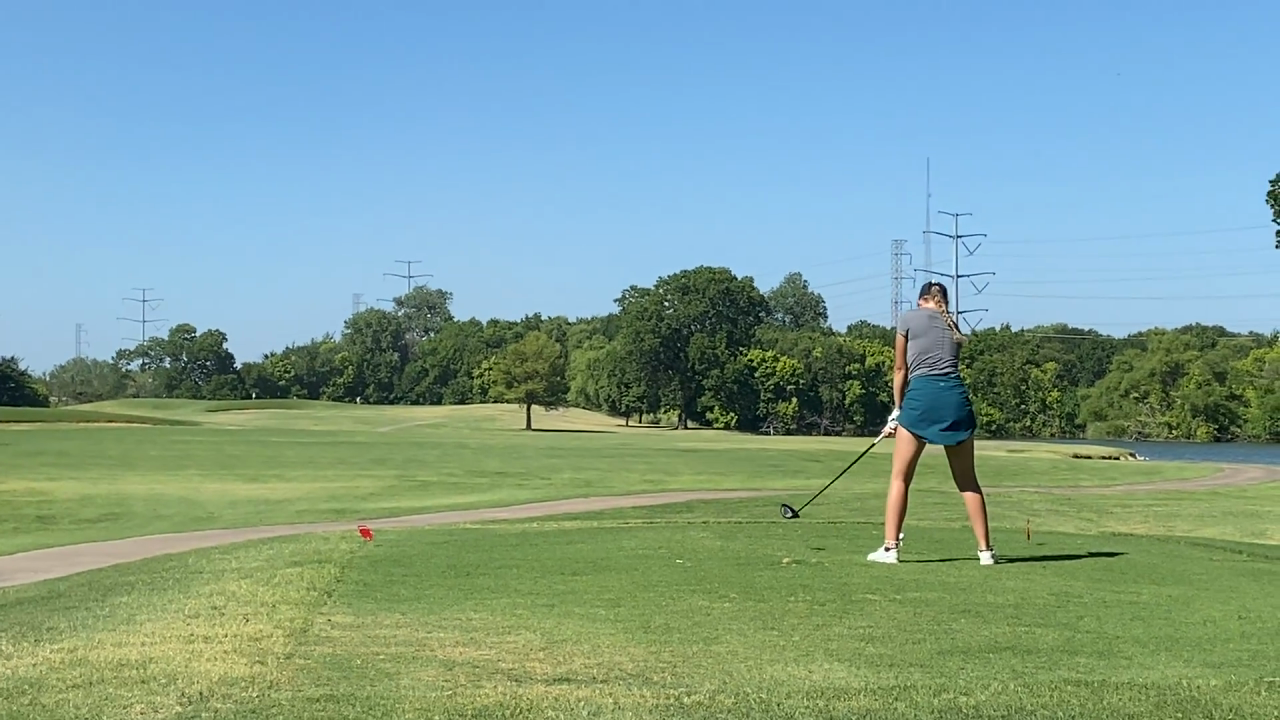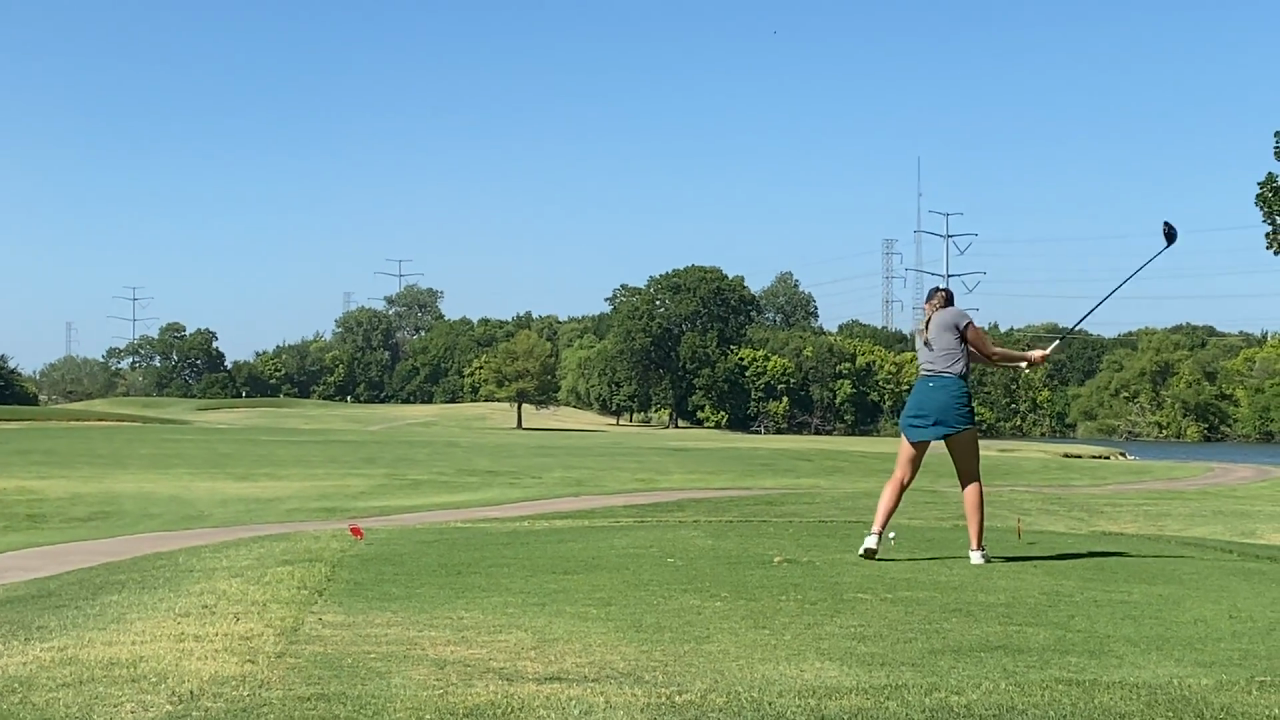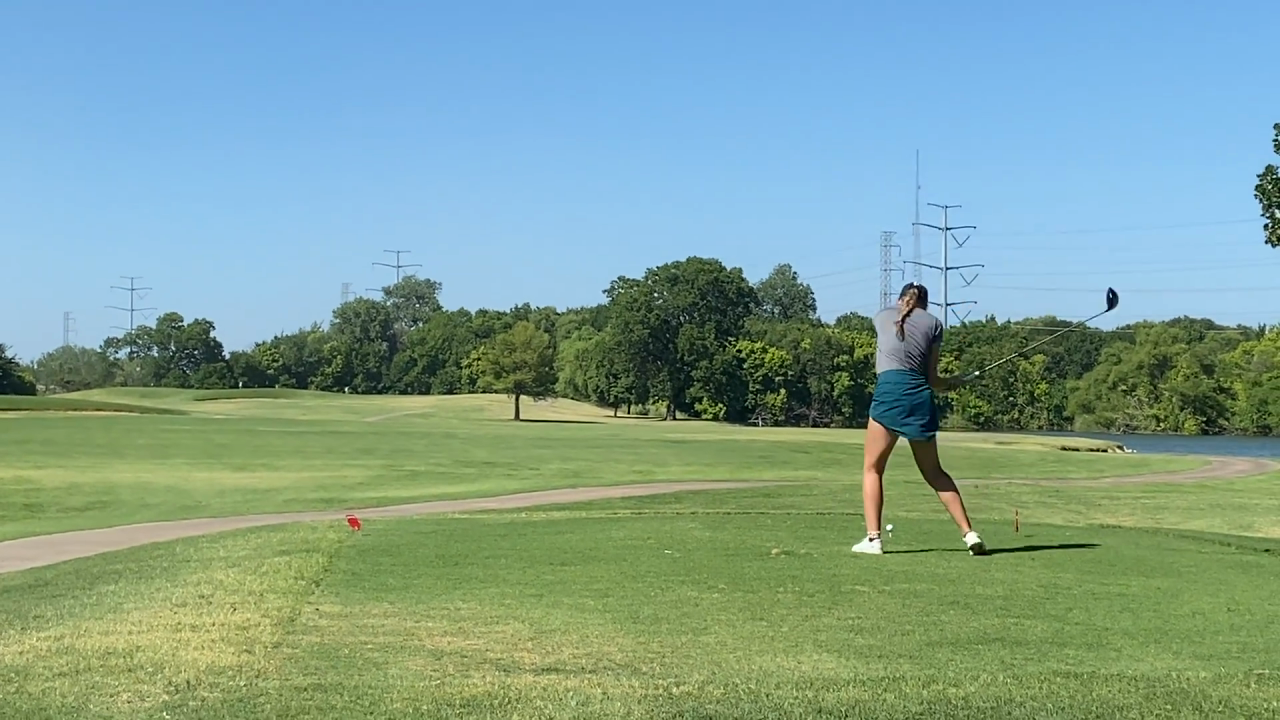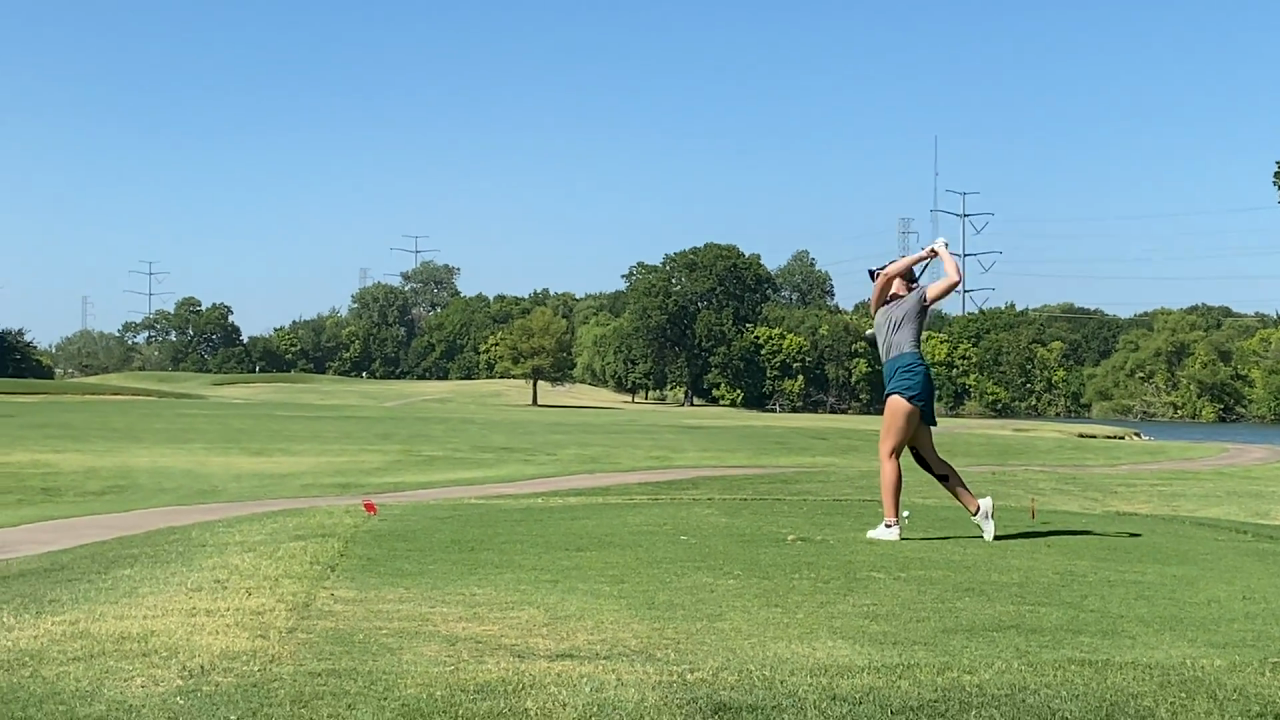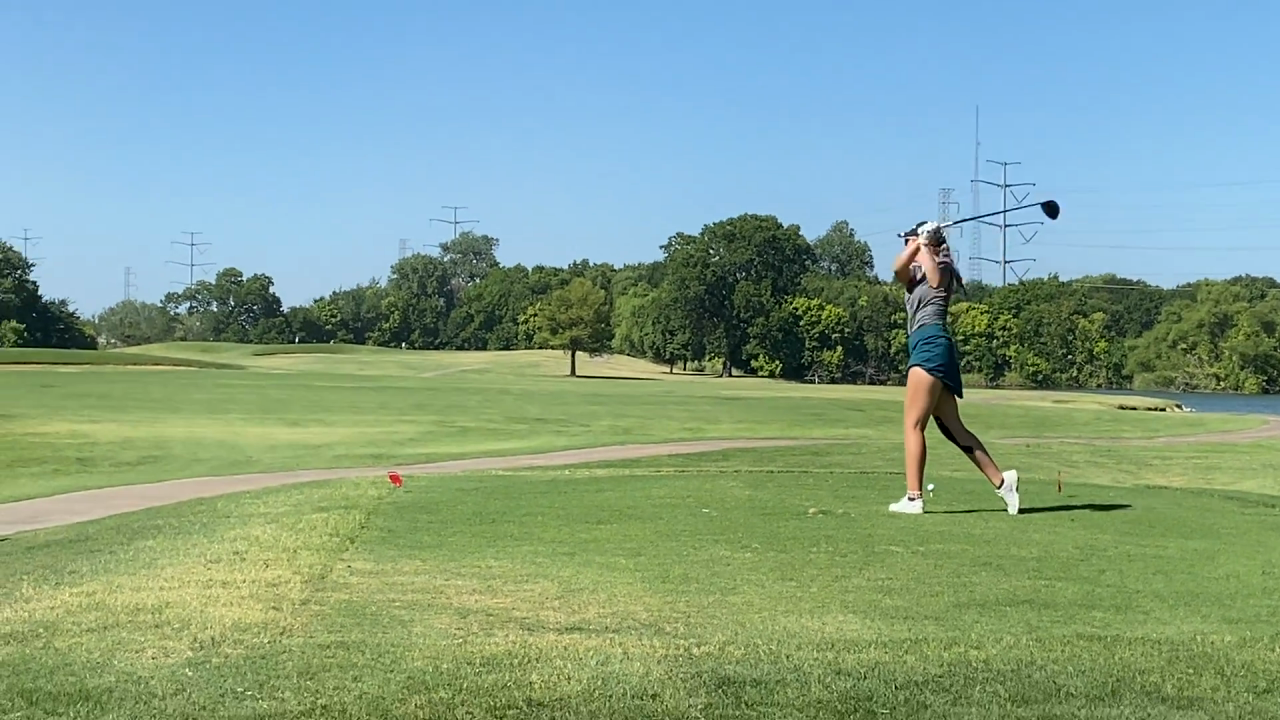
dt=0.5s
person 1, frame 1
left shoulder: (909, 318)
right shoulder: (955, 329)
left elbow: (900, 370)
left wrist: (897, 410)
right wrist: (901, 412)
left hip: (921, 396)
right hip: (956, 397)
left knee: (899, 477)
right knee: (967, 480)
left ankle: (889, 547)
right ankle: (985, 549)
person 1, frame 2
left shoulder: (922, 329)
right shoulder: (956, 315)
right elbow: (990, 353)
left wrist: (1018, 358)
right wrist: (1028, 356)
left hip: (921, 396)
right hip: (951, 397)
left knee: (900, 476)
right knee: (970, 479)
left ankle: (874, 535)
right ankle: (976, 549)
person 1, frame 3
left shoulder: (883, 316)
right shoulder: (933, 322)
right elbow: (931, 376)
right wrist: (949, 383)
left hip: (890, 392)
right hip: (921, 395)
left knee: (872, 469)
right knee: (932, 471)
left ankle: (873, 537)
right ankle: (969, 534)
person 1, frame 4
left shoulder: (918, 296)
right shoulder: (880, 306)
left elbow: (954, 279)
right elbow: (883, 276)
left wrist: (941, 251)
right wrist: (924, 254)
left hip: (909, 375)
right hip: (898, 379)
left knee: (888, 453)
right knee: (926, 457)
left ankle: (890, 524)
right ankle: (976, 508)
person 1, frame 5
left shoulder: (943, 267)
right shoulder: (918, 270)
left elbow: (935, 281)
right elbow: (901, 270)
left wrist: (923, 239)
right wrist: (912, 249)
left hip: (931, 347)
right hip: (928, 349)
left knee: (913, 425)
right knee: (952, 427)
left ankle: (913, 498)
right ankle: (1002, 481)
